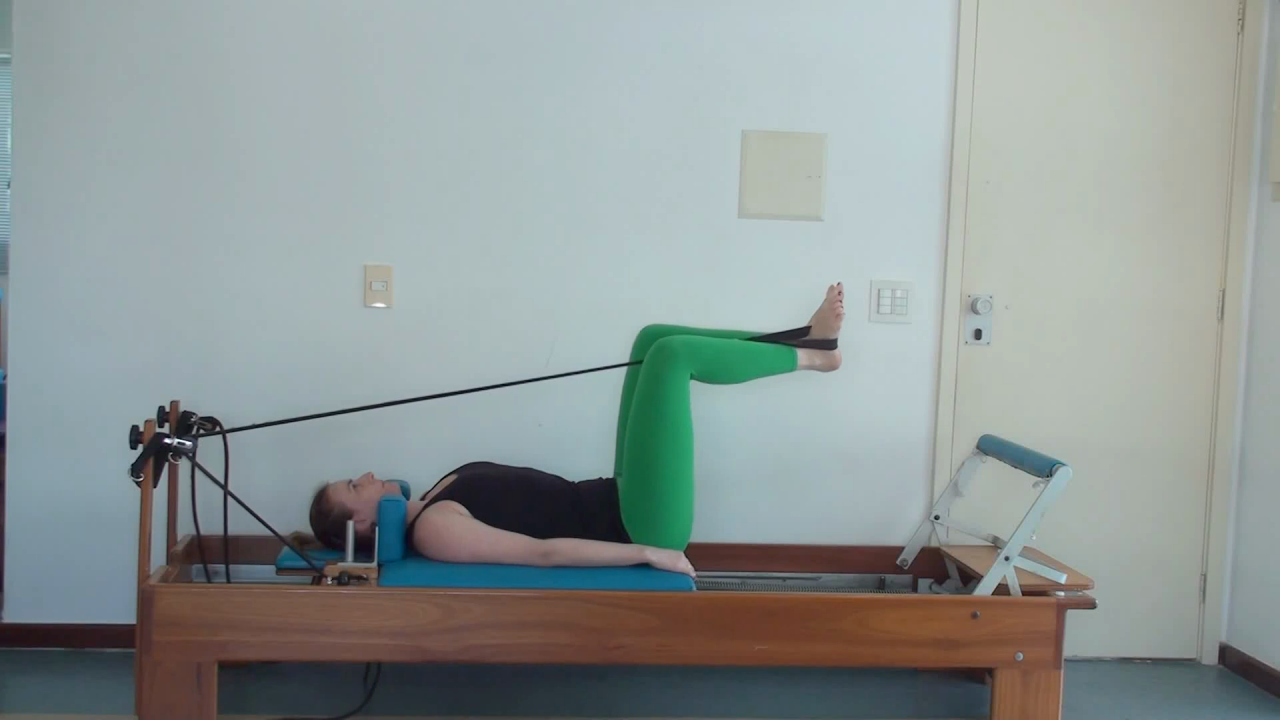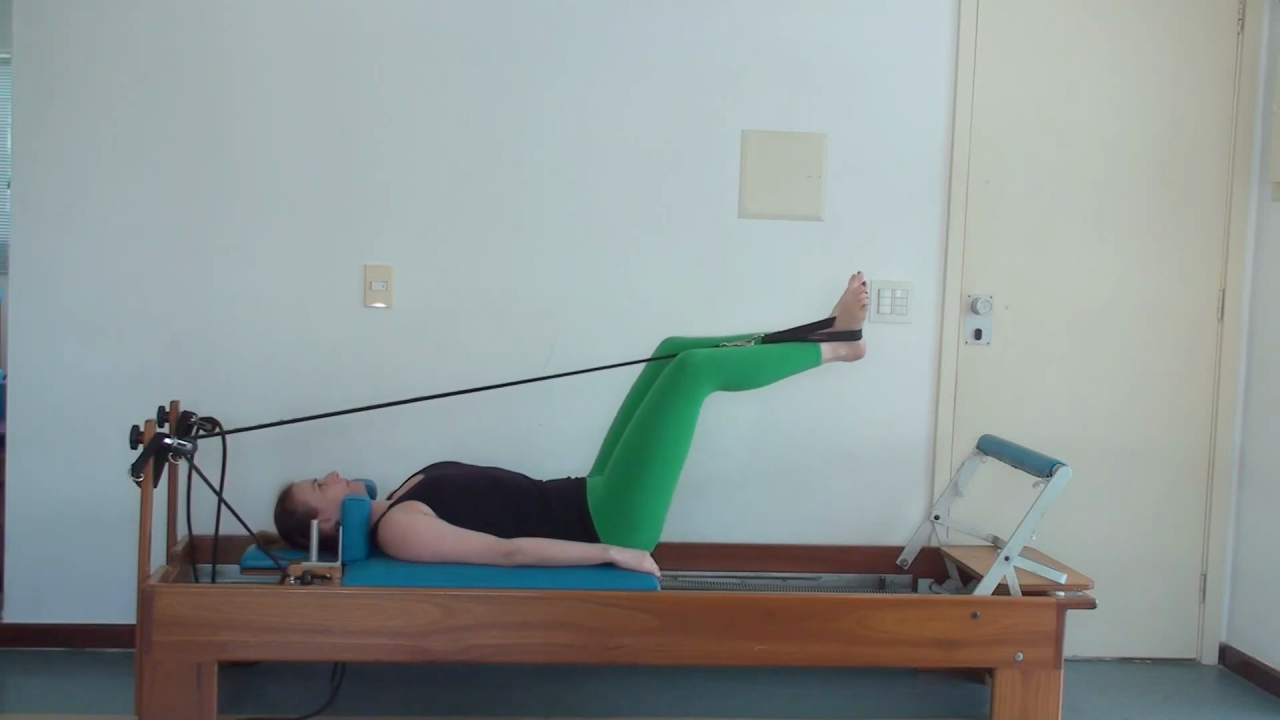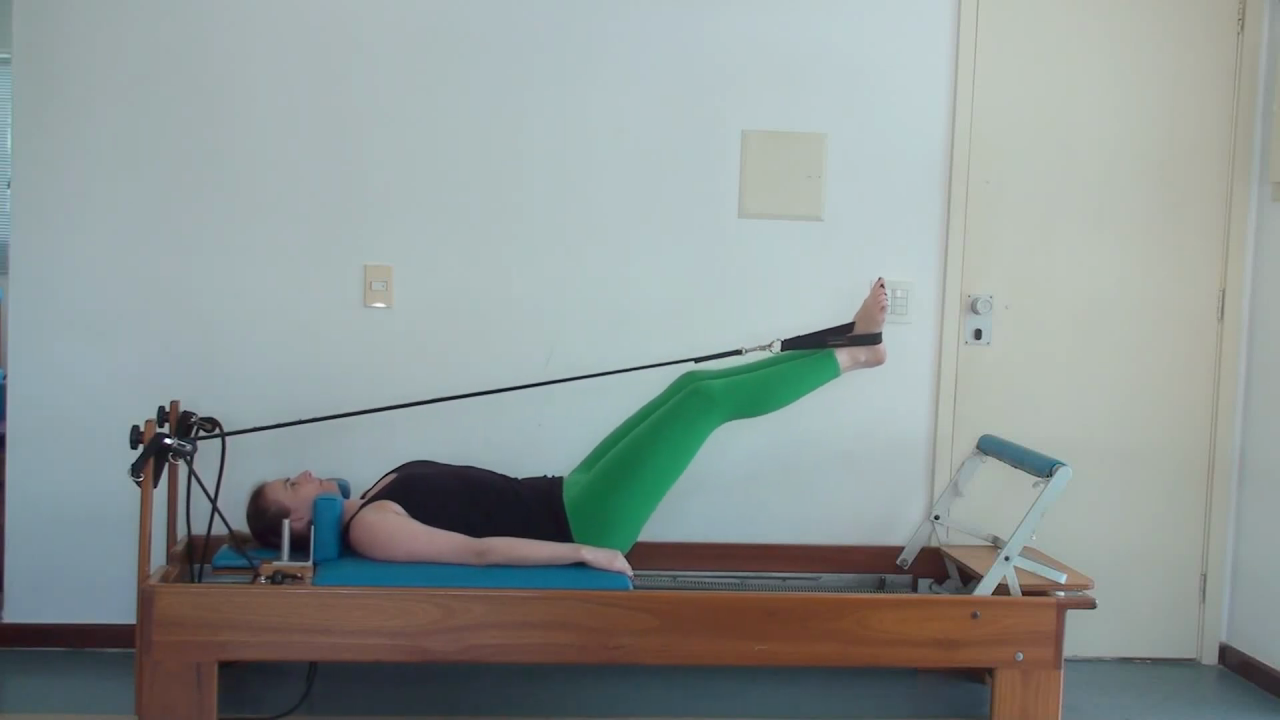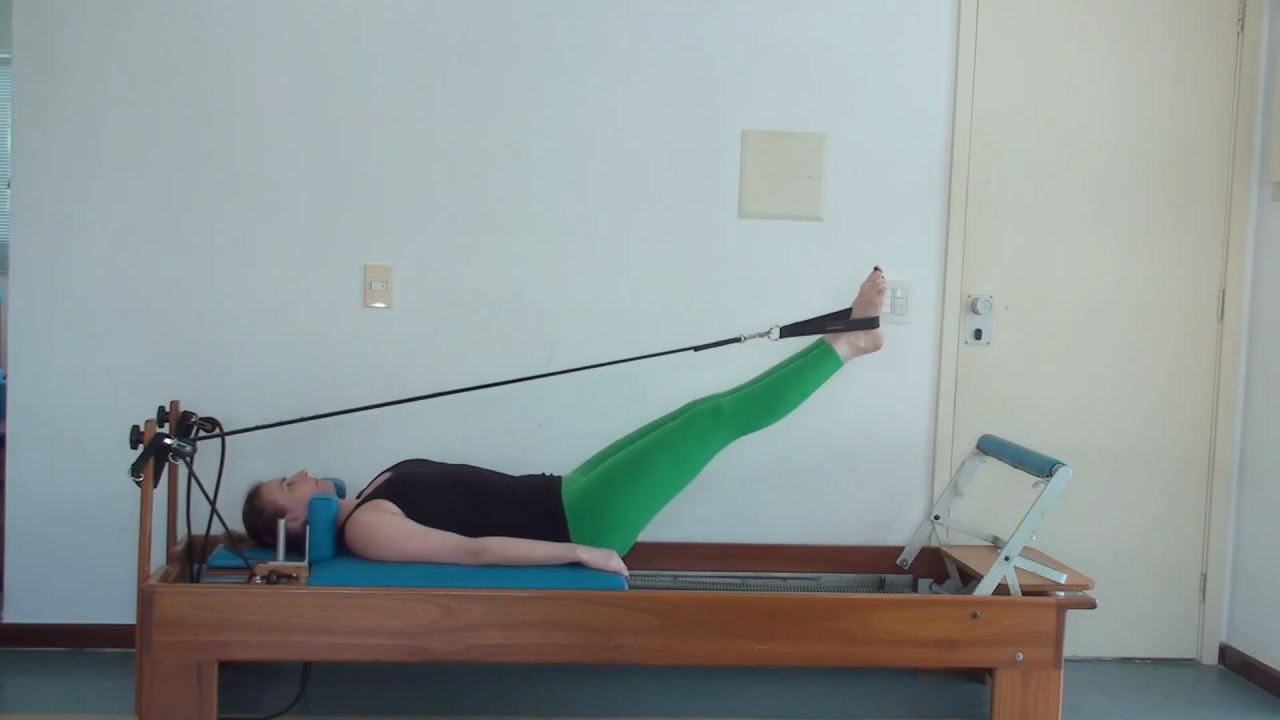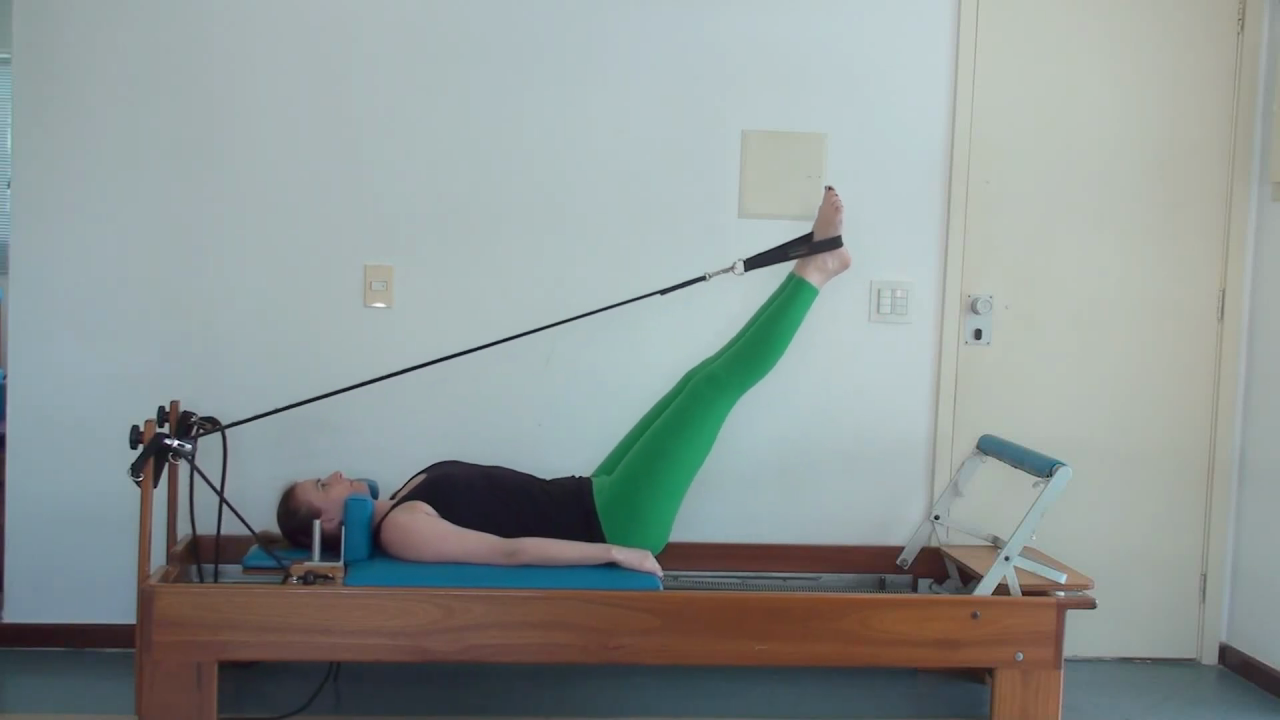
dt=1s
person 1, frame 1
left shoulder: (436, 500)
right shoulder: (434, 531)
right elbow: (542, 553)
right wrist: (647, 552)
left hip: (618, 500)
right hip: (641, 525)
left knee: (655, 340)
right knee: (671, 353)
left ankle: (803, 342)
right ankle: (808, 357)
person 1, frame 2
left shoulder: (403, 500)
right shoulder: (397, 531)
right elbow: (507, 550)
right wrist: (612, 552)
left hip: (589, 498)
right hip: (605, 523)
left knee: (674, 351)
right knee: (695, 369)
left ankle: (822, 336)
right ankle: (832, 349)
person 1, frame 3
left shoulder: (375, 499)
right shoulder: (369, 530)
right elbow: (478, 551)
right wrist: (583, 553)
left hip: (565, 496)
right hip: (578, 523)
left knee: (693, 384)
right knee: (708, 399)
left ankle: (846, 345)
right ankle: (850, 357)
person 1, frame 4
left shoulder: (373, 497)
right shoulder: (365, 530)
right elbow: (473, 550)
right wrist: (578, 552)
left hip: (562, 494)
right hip: (575, 522)
left knee: (710, 409)
right knee: (717, 417)
left ankle: (844, 338)
right ankle: (844, 344)
person 1, frame 5
left shoulder: (408, 499)
right shoulder: (400, 531)
right elbow: (507, 550)
right wrist: (613, 552)
left hip: (590, 496)
right hip: (611, 523)
left knee: (704, 378)
right knee: (717, 383)
left ankle: (813, 267)
right ankle: (811, 272)
